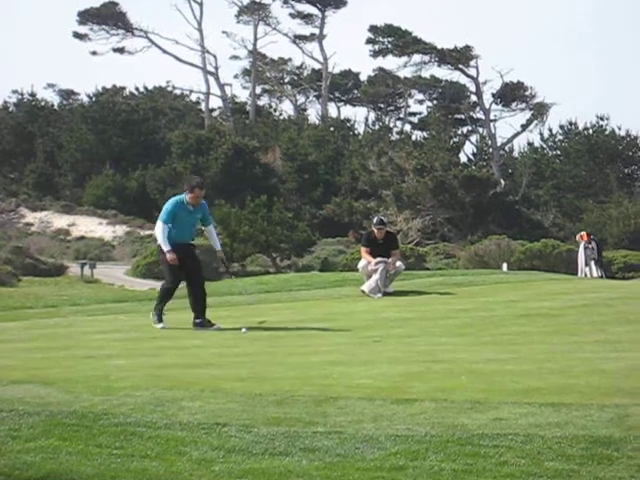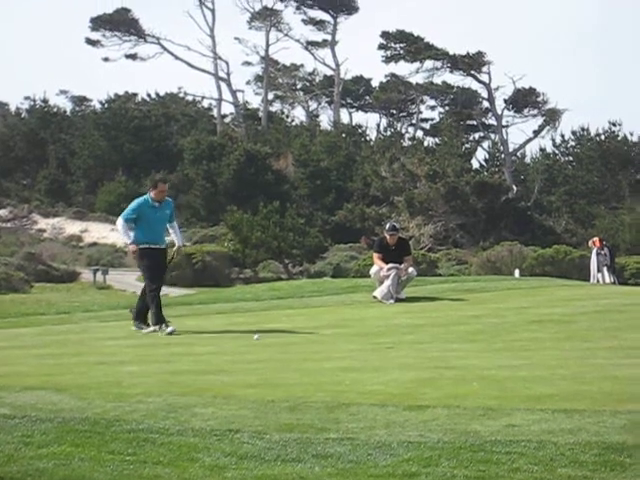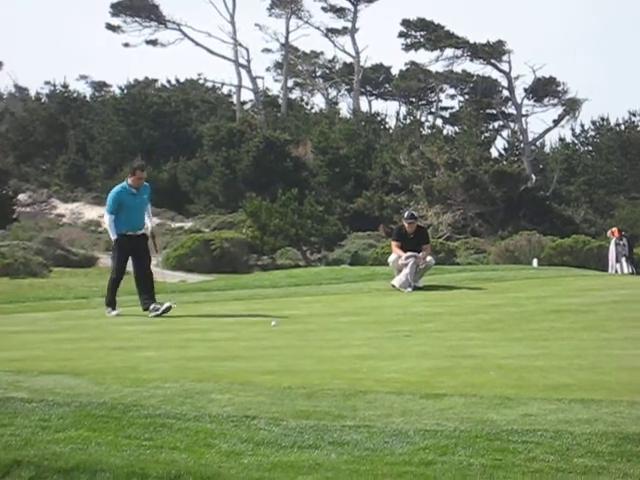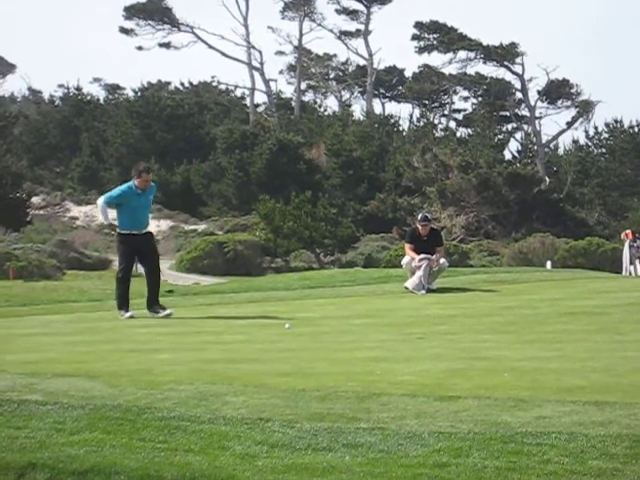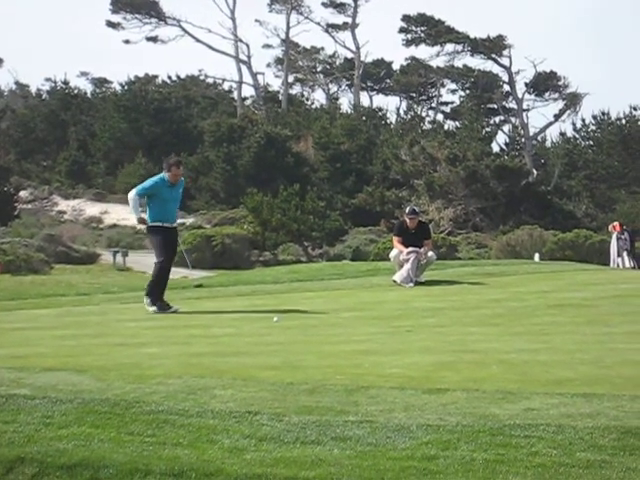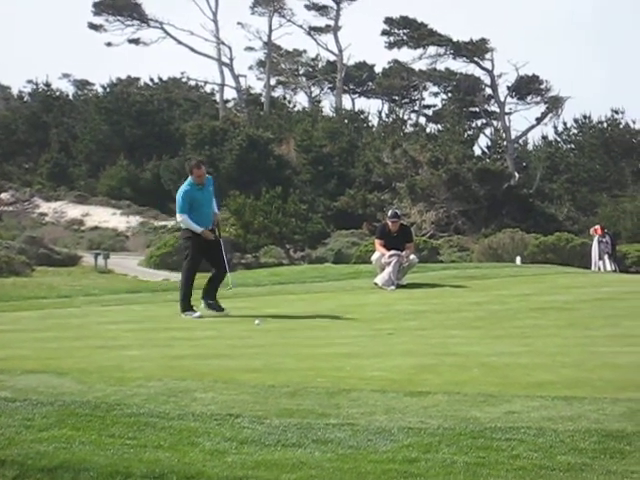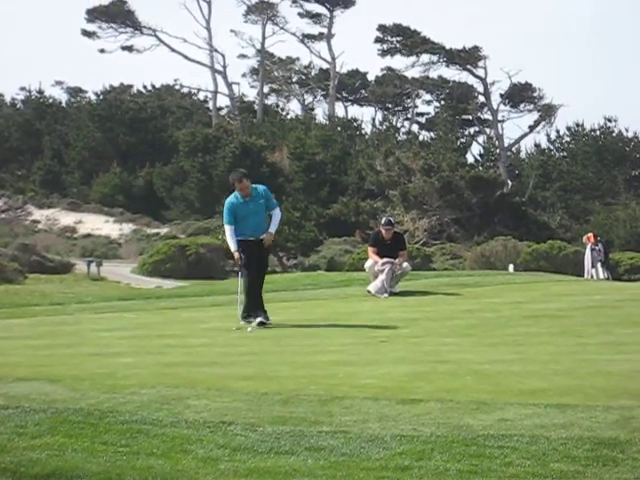
dt=0.7s
person 1, frame 1
left shoulder: (202, 206)
right shoulder: (173, 204)
left elbow: (208, 227)
right elbow: (160, 228)
left wrist: (218, 249)
right wrist: (168, 251)
left hip: (187, 246)
right hip: (169, 246)
left knee: (197, 280)
right knee: (172, 280)
left ankle: (199, 318)
right ankle: (157, 312)
person 1, frame 2
left shoulder: (169, 204)
right shoulder: (139, 204)
left elbow: (172, 224)
right elbow: (121, 222)
left wrist: (178, 243)
right wrist: (130, 242)
left hip: (161, 250)
right hip: (144, 250)
left knee: (154, 286)
right knee: (153, 285)
left ankle: (139, 319)
right ankle: (159, 322)
person 1, frame 3
left shoulder: (146, 188)
right shoulder: (117, 192)
right elbow: (109, 217)
left wrist: (149, 223)
right wrist: (114, 238)
left hip: (140, 236)
right hip: (123, 238)
left knee: (144, 270)
right knee: (118, 272)
left ankle: (150, 304)
right ankle: (110, 305)
person 1, frame 4
left shoulder: (152, 188)
right shoulder: (123, 192)
right elbow: (101, 202)
right wrist: (108, 222)
left hip: (145, 235)
right hip: (126, 237)
left knee: (153, 269)
right knee: (124, 273)
left ankle: (154, 305)
right ankle: (123, 307)
person 1, frame 5
left shoulder: (181, 183)
right shoulder: (155, 183)
right elbow: (133, 195)
right wrist: (138, 216)
left hip: (172, 228)
right hip: (156, 228)
left knee: (167, 265)
right knee: (162, 261)
left ankle: (157, 300)
right ankle: (150, 295)
person 1, frame 6
left shoulder: (209, 180)
right shoulder: (185, 191)
right elbow: (181, 217)
left wrist: (215, 212)
right wrist: (201, 231)
left hip: (209, 232)
right hip: (193, 234)
left knee: (221, 266)
right knee: (190, 270)
left ankle: (209, 298)
right ankle: (186, 307)
person 1, frame 7
left shoulder: (263, 191)
right shoulder: (231, 203)
left elbow: (276, 212)
right elbow: (229, 229)
left wrist: (271, 232)
right wrist: (235, 250)
left hip: (262, 241)
right hip: (244, 242)
left knee: (259, 278)
right knee: (251, 277)
left ankle: (247, 314)
right ankle: (259, 313)
